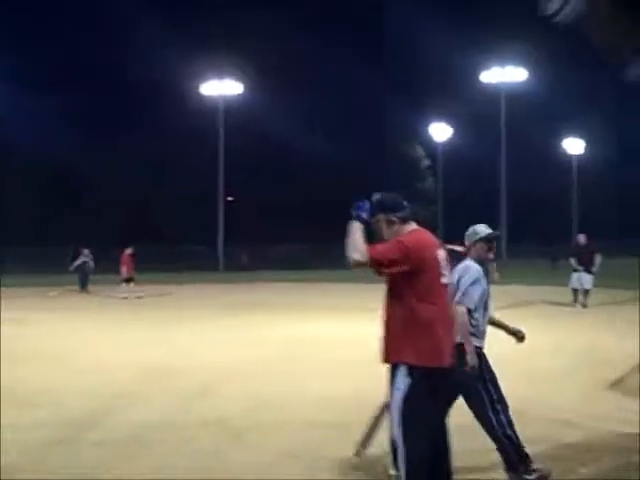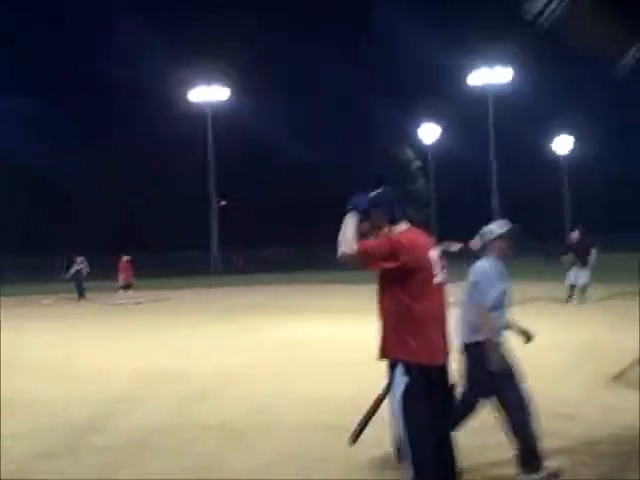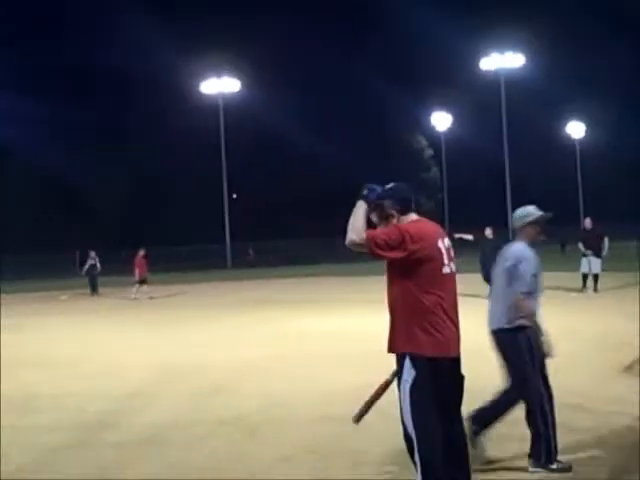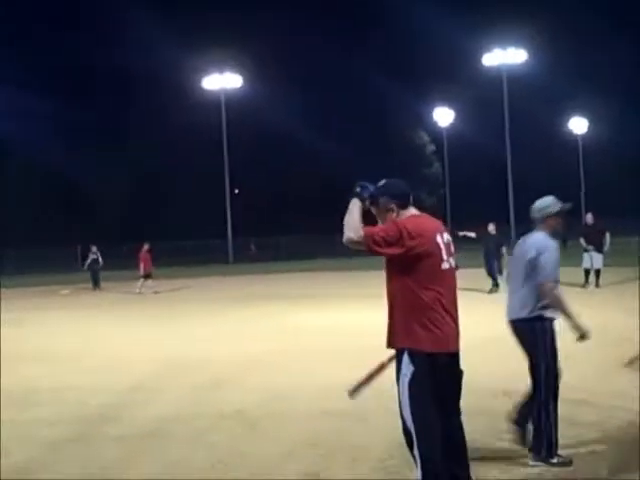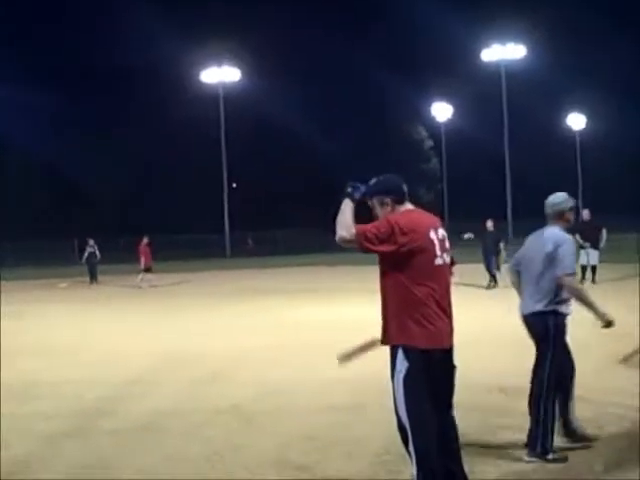
dt=0.1s
person 1, frame 1
left shoulder: (409, 244)
right shoulder: (428, 241)
left elbow: (357, 257)
left wrist: (357, 220)
left hip: (414, 355)
right hip: (436, 353)
left knee: (408, 433)
right knee: (433, 429)
person 1, frame 2
left shoulder: (399, 244)
right shoulder: (423, 241)
left elbow: (346, 251)
left wrist: (353, 212)
left hip: (412, 355)
right hip: (435, 353)
left knee: (412, 433)
right knee: (436, 427)
person 1, frame 3
left shoulder: (408, 234)
right shoulder: (434, 231)
left elbow: (355, 239)
left wrist: (364, 202)
left hip: (420, 347)
right hip: (445, 344)
left knee: (420, 427)
right knee: (448, 422)
person 1, frame 4
left shoulder: (405, 229)
right shoulder: (434, 226)
left elbow: (352, 237)
left wrist: (358, 198)
left hip: (419, 343)
right hip: (446, 339)
left knee: (420, 422)
right knee: (447, 416)
person 1, frame 5
left shoulder: (398, 225)
right shoulder: (431, 222)
left elbow: (345, 235)
left wrist: (350, 198)
left hip: (413, 338)
right hip: (440, 335)
left knee: (415, 418)
right knee: (440, 412)
person 2, frame 1
left shoulder: (464, 269)
right shoulder: (473, 270)
right elbow: (460, 311)
left wrist: (508, 328)
right wrist: (469, 351)
left hip: (455, 348)
right hip: (464, 349)
right knee: (493, 407)
person 2, frame 2
left shoulder: (482, 268)
right shoulder: (490, 270)
right elbow: (482, 312)
right wrist: (494, 351)
left hip: (474, 344)
right hip: (484, 345)
left knee: (469, 402)
right knee: (515, 403)
person 2, frame 3
left shoulder: (508, 252)
right shoulder: (526, 254)
right elbow: (522, 300)
right wrist: (541, 334)
left hip: (504, 329)
right hip: (516, 331)
left knee: (519, 388)
right knee: (539, 392)
left ankle: (475, 425)
right ankle: (543, 457)
person 2, frame 4
left shoulder: (524, 243)
right shoulder: (548, 245)
left elbow: (514, 279)
right elbow: (548, 289)
right wrist: (574, 322)
left hip: (519, 318)
right hip: (535, 320)
left knee: (546, 379)
right knee: (546, 384)
left ankle: (521, 420)
right ankle: (544, 452)
person 2, frame 5
left shoulder: (533, 238)
right shoulder: (563, 239)
left elbow: (513, 269)
right elbow: (568, 282)
right wrist: (598, 312)
left hip: (532, 313)
right hip: (548, 315)
left knee: (563, 371)
right knee: (547, 379)
left ankle: (568, 428)
right ankle: (539, 447)
